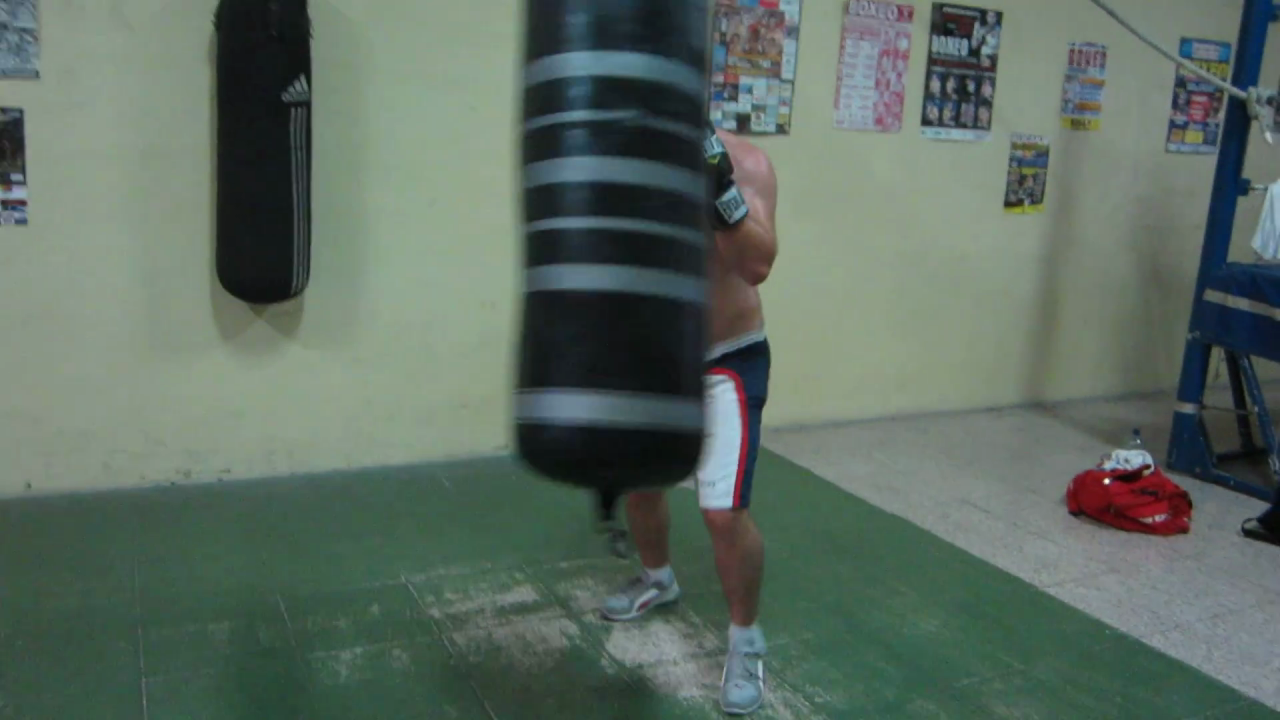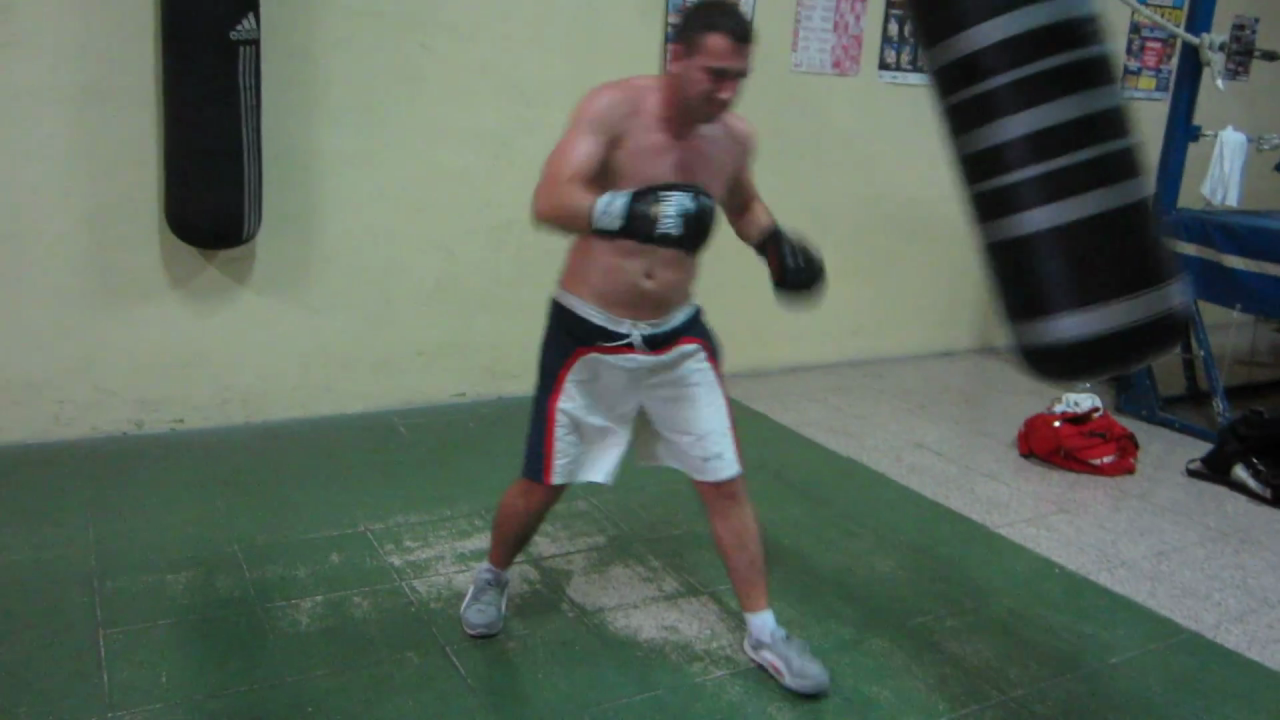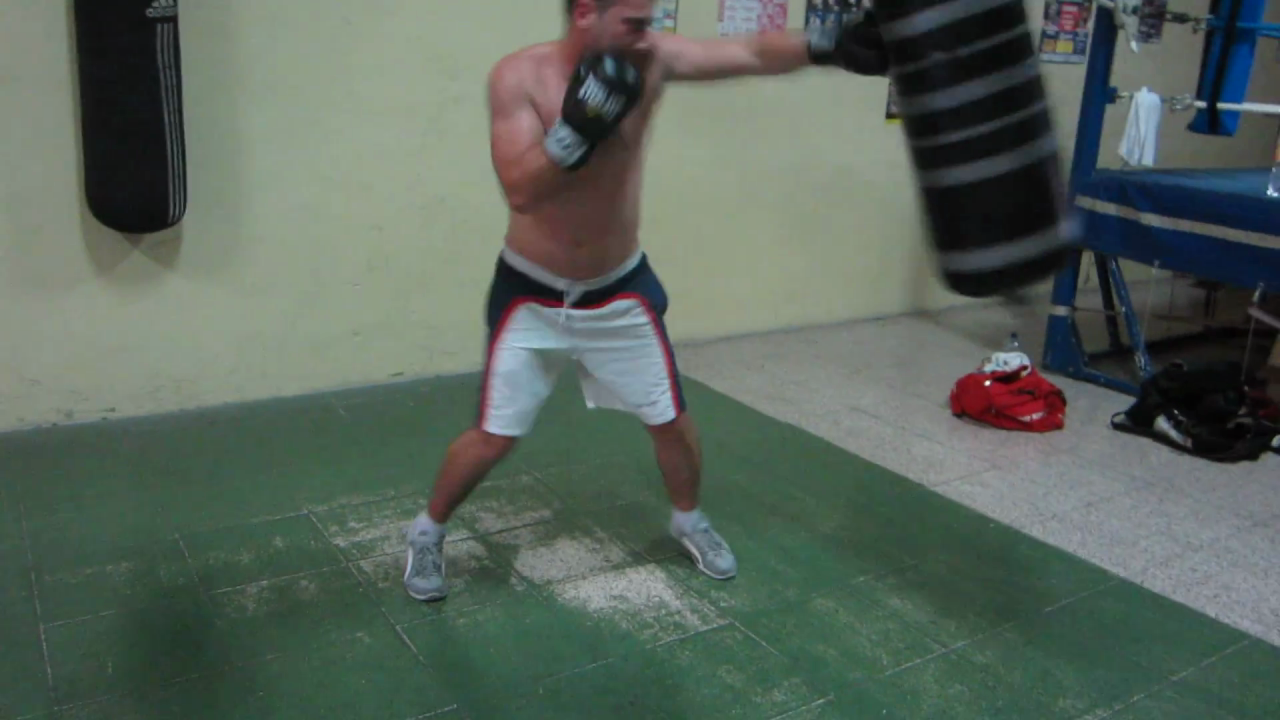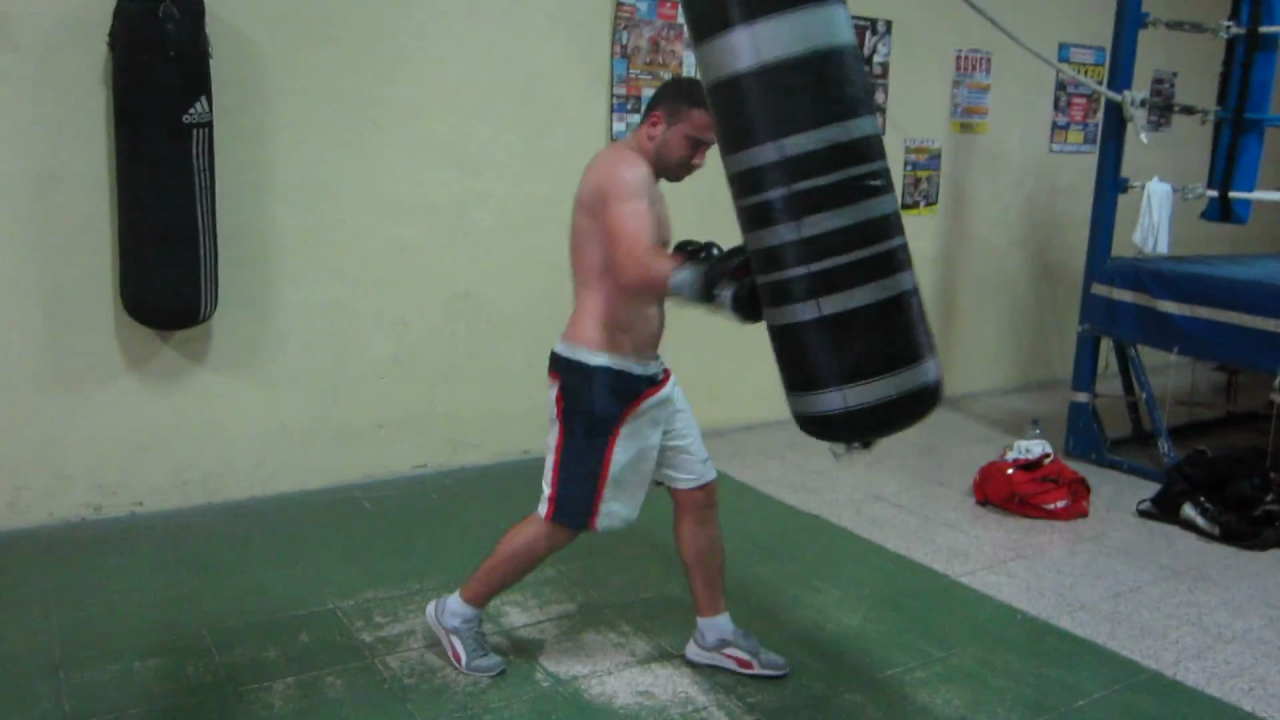
dt=0.7s
person 1, frame 1
left shoulder: (745, 161)
left elbow: (758, 265)
left wrist: (718, 187)
left hip: (729, 363)
left knee: (726, 513)
right knee: (636, 485)
left ankle: (745, 638)
right ankle: (656, 577)
person 1, frame 2
left shoulder: (732, 138)
right shoulder: (613, 107)
left elbow: (744, 209)
right elbow: (549, 202)
left wrist: (778, 246)
right wrist: (634, 216)
left hip: (676, 337)
right hip: (587, 333)
left knee: (723, 484)
right knee: (542, 485)
left ankle: (763, 630)
right ankle: (493, 577)
person 1, frame 3
left shoulder: (651, 59)
right shoulder: (518, 75)
left elbow: (751, 54)
right elbow: (520, 191)
right wrist: (578, 123)
left hip: (619, 289)
right hip: (532, 290)
left knee: (670, 423)
right knee: (494, 437)
left ankle: (687, 521)
right ankle: (428, 531)
person 1, frame 4
left shoulder: (636, 177)
right shoulder: (623, 171)
right elbow: (639, 273)
left wrist: (696, 262)
right wrist: (716, 282)
left hip: (645, 376)
right hip: (598, 381)
left knee: (699, 495)
right knee: (561, 523)
left ankle: (713, 633)
right ankle: (457, 612)
